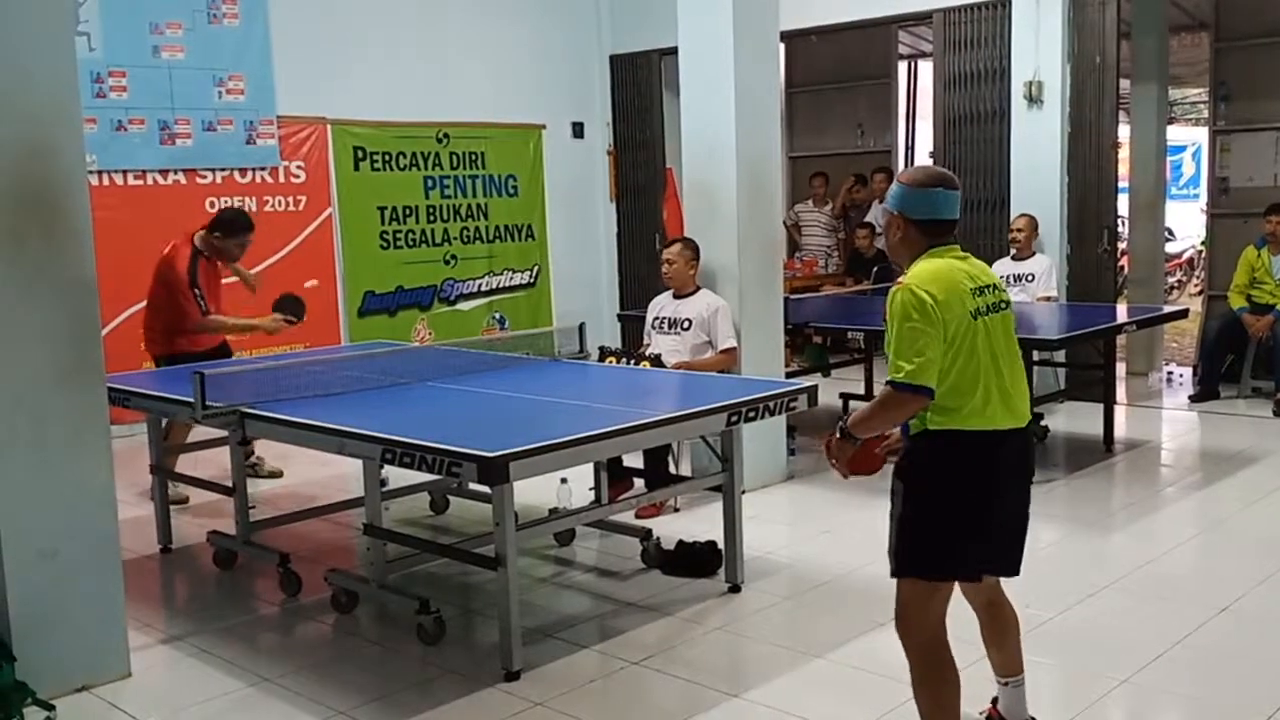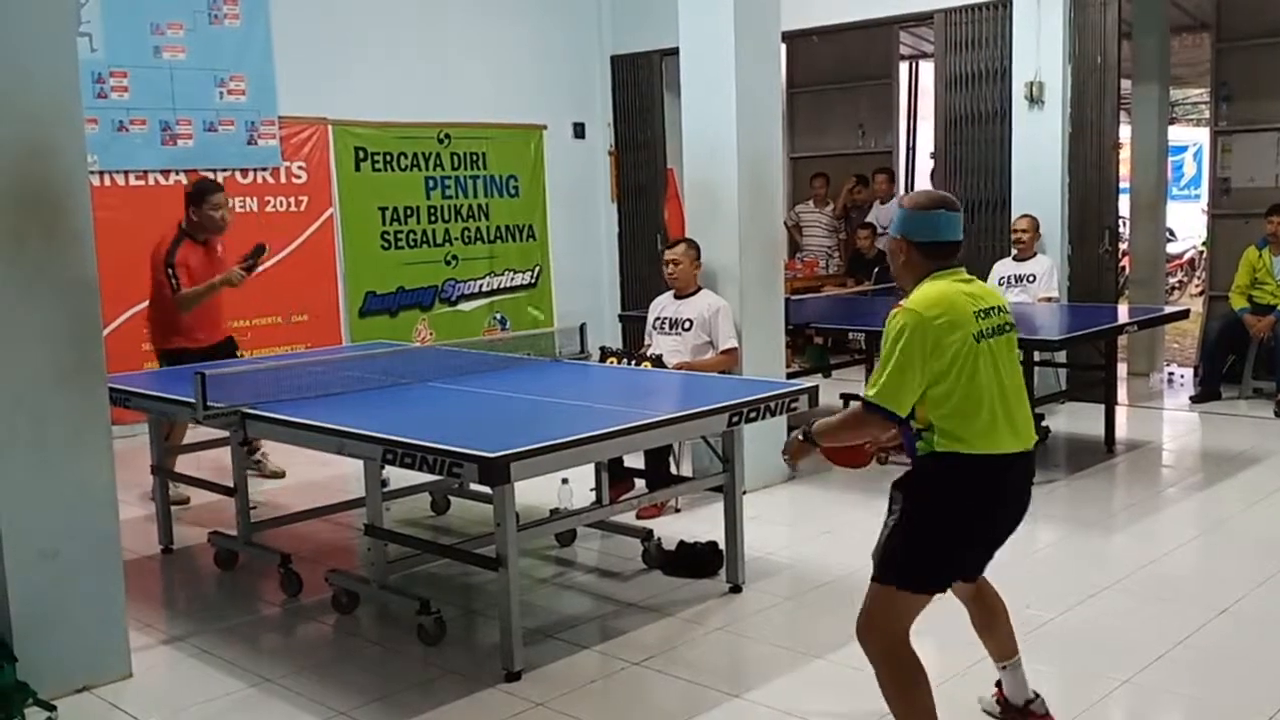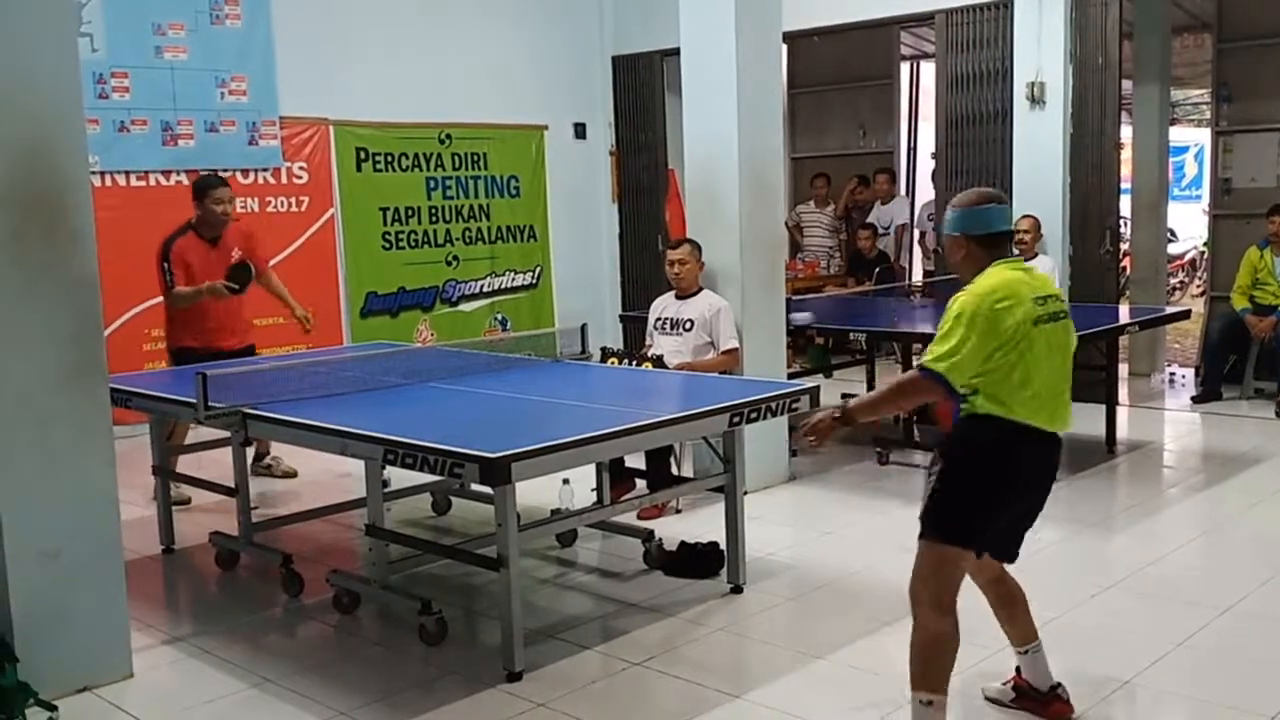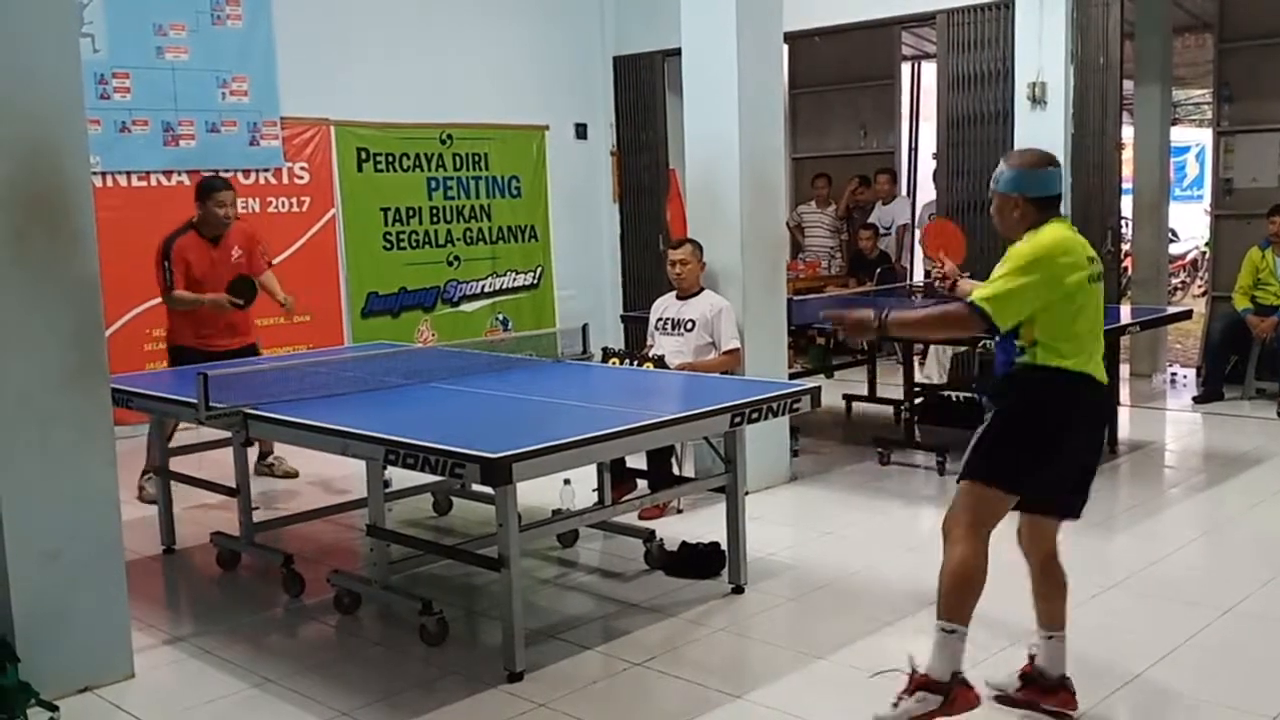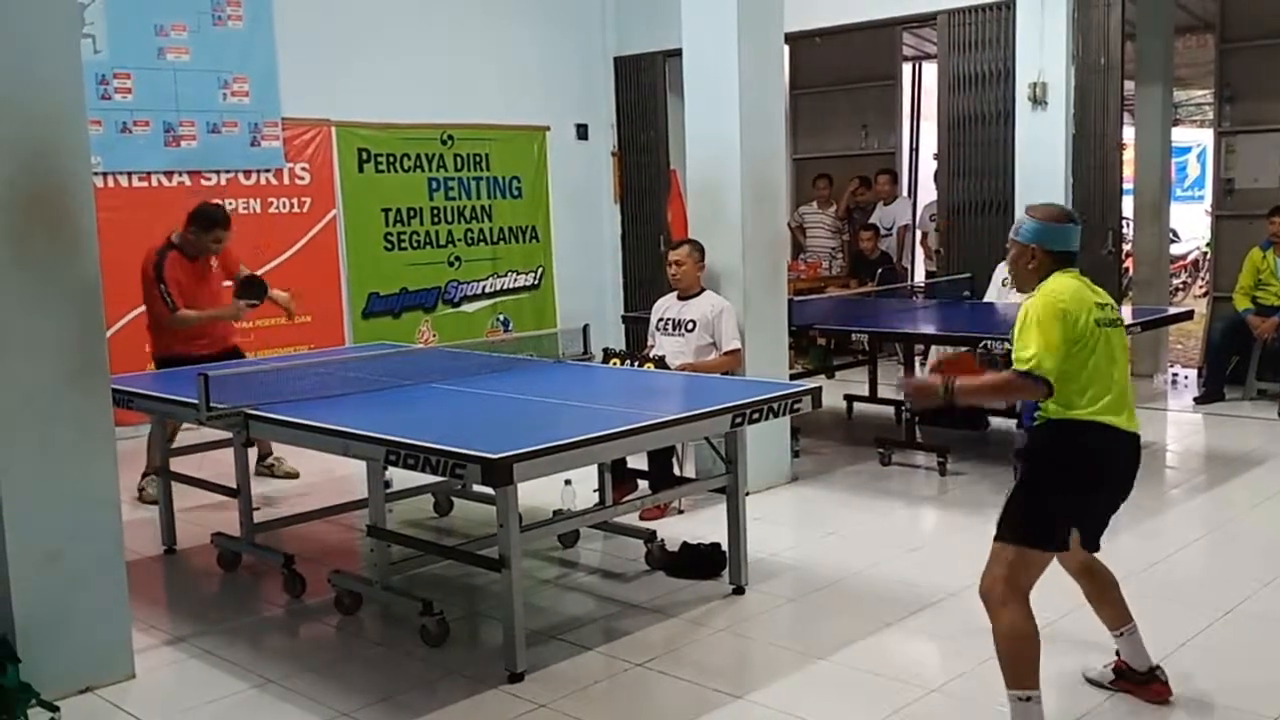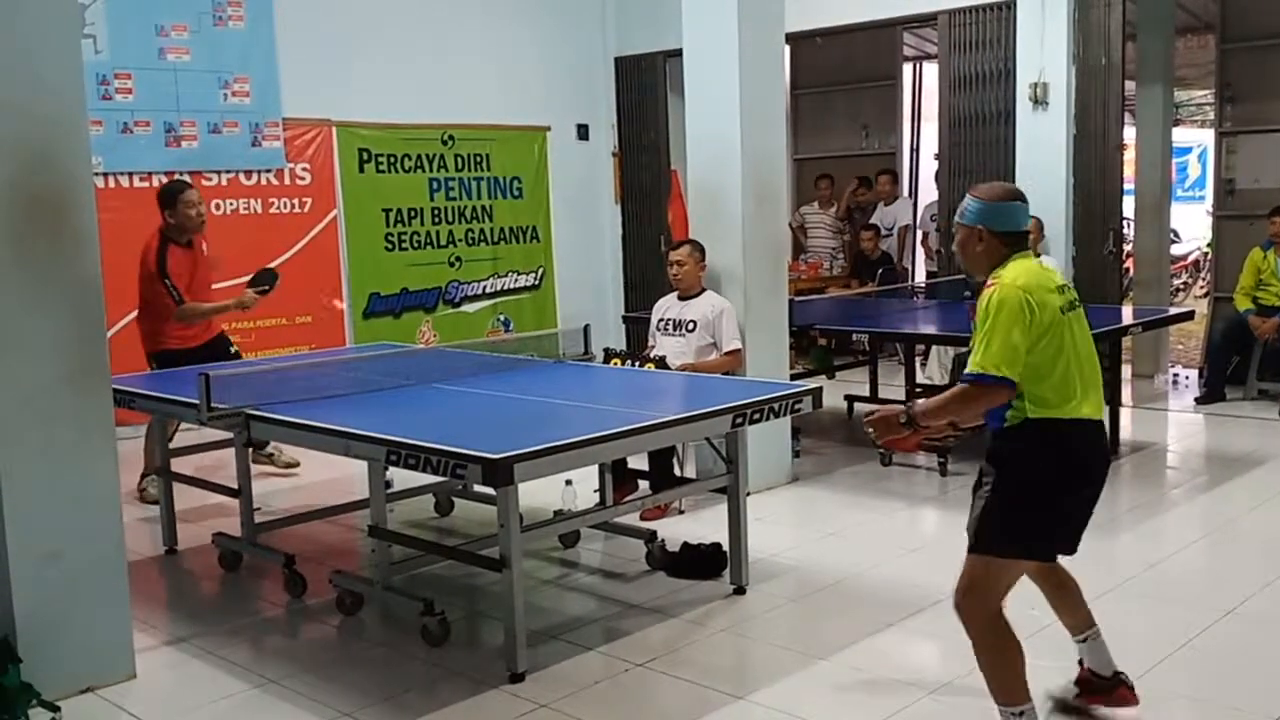
dt=0.3s
person 1, frame 1
left shoulder: (917, 288)
right shoulder: (983, 276)
left elbow: (910, 393)
left wrist: (850, 430)
right wrist: (912, 433)
left hip: (954, 460)
right hip: (1009, 451)
left knee: (918, 623)
right knee: (983, 590)
person 1, frame 2
left shoulder: (918, 313)
right shoulder: (987, 296)
left elbow: (878, 415)
left wrist: (810, 434)
right wrist: (911, 430)
left hip: (956, 478)
right hip: (1010, 470)
left knee: (879, 630)
right knee: (965, 579)
person 1, frame 3
left shoulder: (984, 295)
right shoulder: (1045, 286)
left elbow: (928, 383)
left wrist: (843, 414)
left hip: (992, 445)
right hip: (1038, 450)
left knee: (930, 593)
right knee: (986, 566)
person 1, frame 4
left shoulder: (1041, 249)
right shoulder: (1070, 244)
left elbow: (972, 319)
left wrist: (881, 321)
right wrist: (959, 282)
left hip: (1044, 399)
right hip: (1083, 405)
left knee: (965, 527)
right knee: (1038, 541)
person 1, frame 5
left shoulder: (1049, 301)
right shoulder: (1093, 296)
left elbow: (1029, 382)
left wrist: (948, 390)
right wrist: (986, 389)
left hip: (1071, 451)
right hip: (1116, 449)
left knee: (1002, 588)
right knee: (1076, 555)
right ankle: (1140, 667)
person 1, frame 6
left shoulder: (1008, 289)
right shoulder: (1045, 279)
left elbow: (990, 389)
left wrist: (910, 415)
right wrist: (952, 418)
left hip: (1041, 450)
right hip: (1081, 444)
left knee: (976, 599)
right knee: (1037, 560)
right ankle: (1103, 674)
person 2, frame 1
left shoulder: (211, 246)
right shoulder: (185, 267)
right elbow: (205, 324)
left wrist: (242, 273)
right wrist: (258, 325)
left hip: (209, 340)
right hip: (174, 343)
left ankle: (247, 458)
person 2, frame 2
left shoulder: (211, 234)
right shoulder: (172, 251)
right elbow: (181, 303)
right wrist: (217, 283)
left hip: (214, 334)
right hip: (178, 340)
left ankle: (253, 453)
person 2, frame 3
left shoulder: (241, 235)
right shoulder: (175, 246)
left elbow: (263, 271)
right elbow: (173, 297)
left wrist: (292, 305)
right wrist: (204, 290)
left hip: (234, 336)
right hip: (190, 341)
left ankle: (263, 458)
person 2, frame 4
left shoulder: (244, 234)
right shoulder: (175, 244)
left elbow: (261, 270)
right elbow: (171, 297)
left wrist: (278, 295)
right wrist: (207, 301)
left hip: (238, 336)
right hip: (190, 340)
left ankle: (266, 457)
right ankle: (150, 474)
person 2, frame 5
left shoulder: (212, 249)
right shoulder: (160, 264)
left elbow: (236, 271)
right elbow: (173, 319)
left wrist: (272, 295)
right wrist: (225, 313)
left hip: (219, 342)
right hip: (177, 349)
left ankle: (266, 458)
right ankle: (151, 476)
person 2, frame 6
left shoulder: (193, 233)
right shoulder: (160, 257)
right elbow: (182, 312)
right wrist: (234, 304)
left hip: (206, 332)
right hip: (169, 343)
left ankle: (262, 447)
right ankle: (150, 476)
person 3, frame 1
left shoulder: (713, 305)
right shoulder: (657, 303)
left elbow: (730, 358)
left wrist: (690, 366)
left ankle: (657, 489)
right ankle: (616, 477)
person 3, frame 2
left shoulder: (714, 305)
right shoulder: (658, 304)
left elbow: (731, 358)
left wrist: (691, 366)
left ankle: (659, 489)
right ankle: (618, 477)
person 3, frame 3
left shoulder: (715, 305)
right shoulder: (659, 304)
left elbow: (732, 359)
left wrist: (692, 366)
left ankle: (659, 491)
right ankle: (619, 477)
person 3, frame 4
left shoulder: (716, 306)
right shoulder: (660, 304)
left elbow: (733, 359)
left wrist: (694, 367)
left ankle: (661, 491)
right ankle: (620, 478)
person 3, frame 5
left shoulder: (717, 306)
right shoulder: (662, 305)
left elbow: (734, 360)
left wrist: (695, 367)
left ankle: (662, 492)
right ankle: (621, 478)
person 3, frame 6
left shoulder: (717, 307)
right shoulder: (662, 305)
left elbow: (735, 360)
left wrist: (695, 367)
left ankle: (663, 492)
right ankle: (621, 479)
person 4, frame 1
right shoulder: (1252, 252)
right elbow: (1236, 291)
right wrist: (1245, 316)
right hip: (1254, 307)
right knee: (1213, 327)
right ankle: (1209, 387)
person 4, frame 2
right shoulder: (1254, 252)
right elbow: (1238, 291)
right wrist: (1247, 316)
right hip: (1255, 308)
right knee: (1215, 327)
right ankle: (1210, 387)
person 4, frame 3
right shoulder: (1255, 252)
right elbow: (1239, 291)
right wrist: (1248, 317)
right hip: (1256, 307)
right knee: (1216, 327)
right ankle: (1211, 387)
person 4, frame 4
right shoulder: (1256, 252)
right elbow: (1240, 292)
right wrist: (1249, 317)
right hip: (1258, 308)
right knee: (1218, 328)
right ankle: (1213, 388)
person 4, frame 5
right shoulder: (1257, 253)
right elbow: (1241, 293)
right wrist: (1250, 317)
right hip: (1259, 309)
right knee: (1219, 329)
right ankle: (1214, 388)
person 4, frame 6
right shoulder: (1258, 253)
right elbow: (1242, 293)
right wrist: (1251, 317)
right hip: (1260, 310)
right knee: (1220, 330)
right ankle: (1214, 388)
